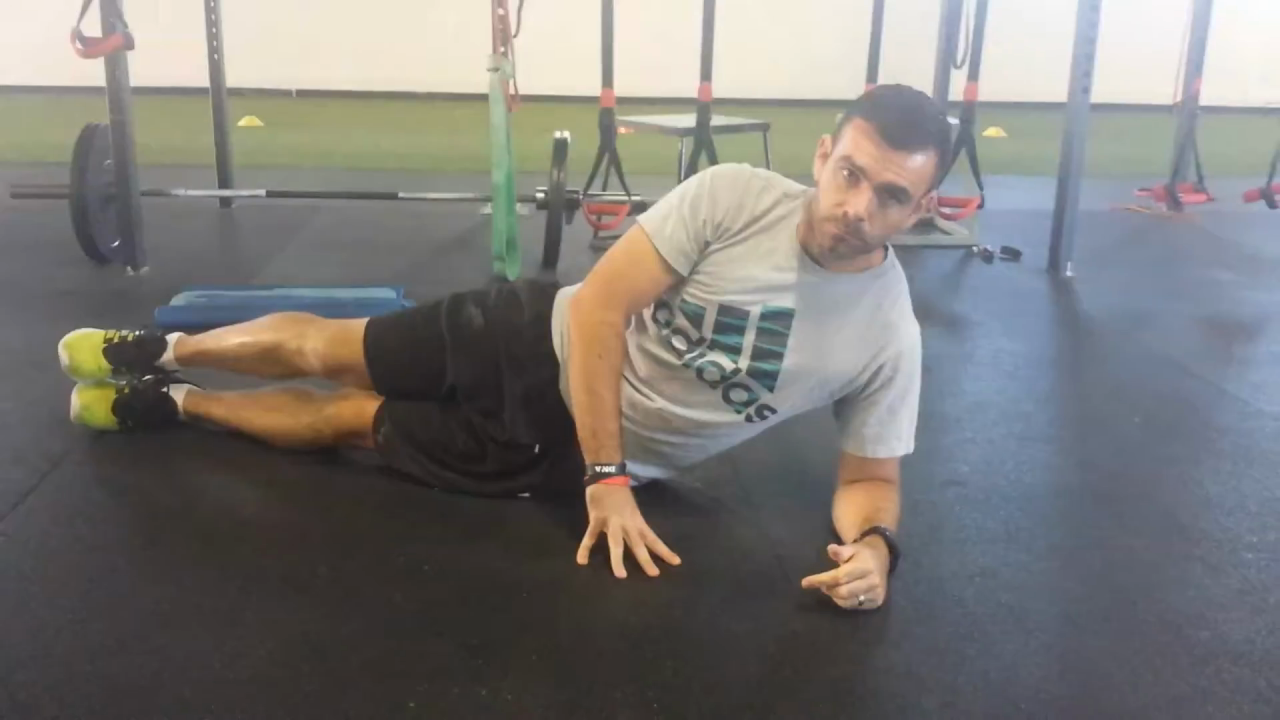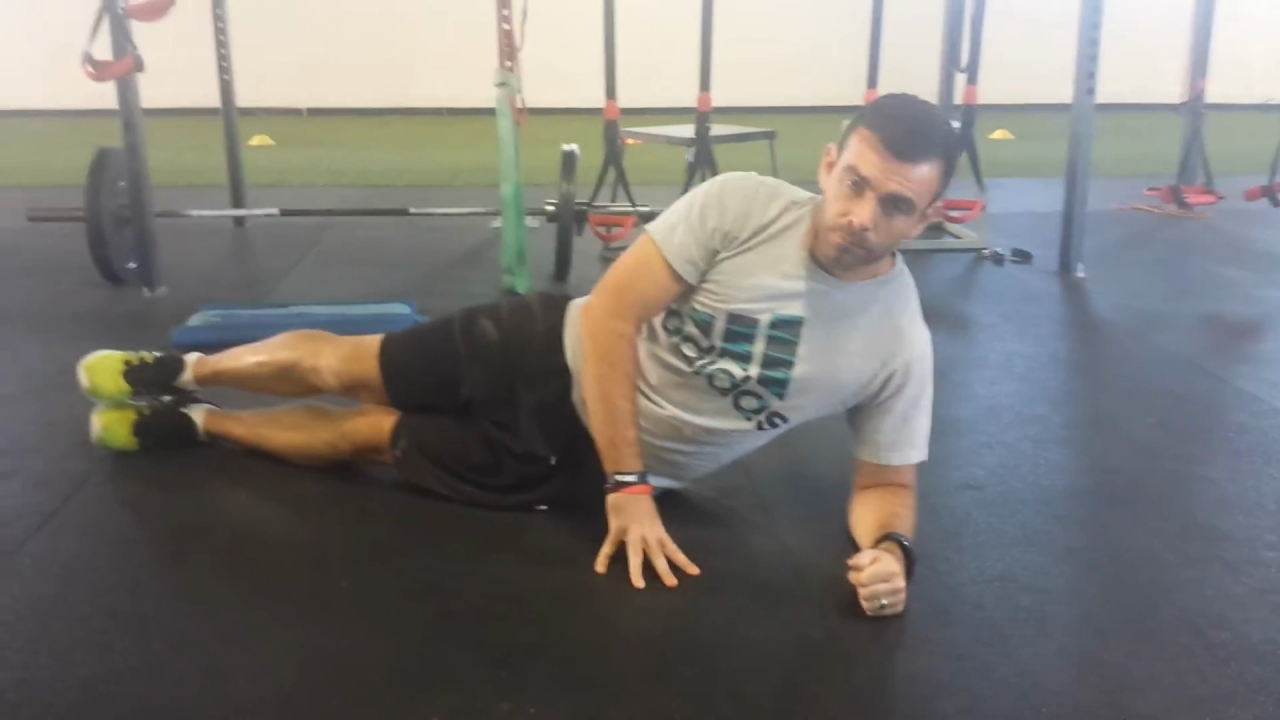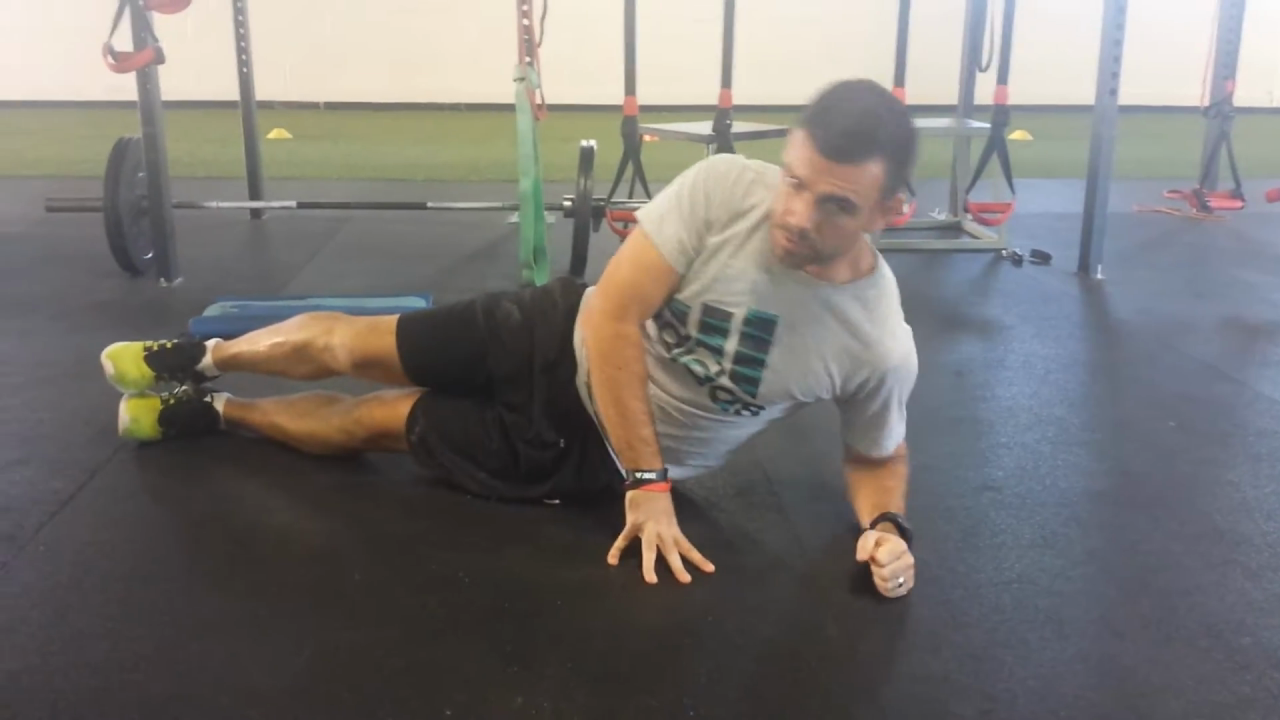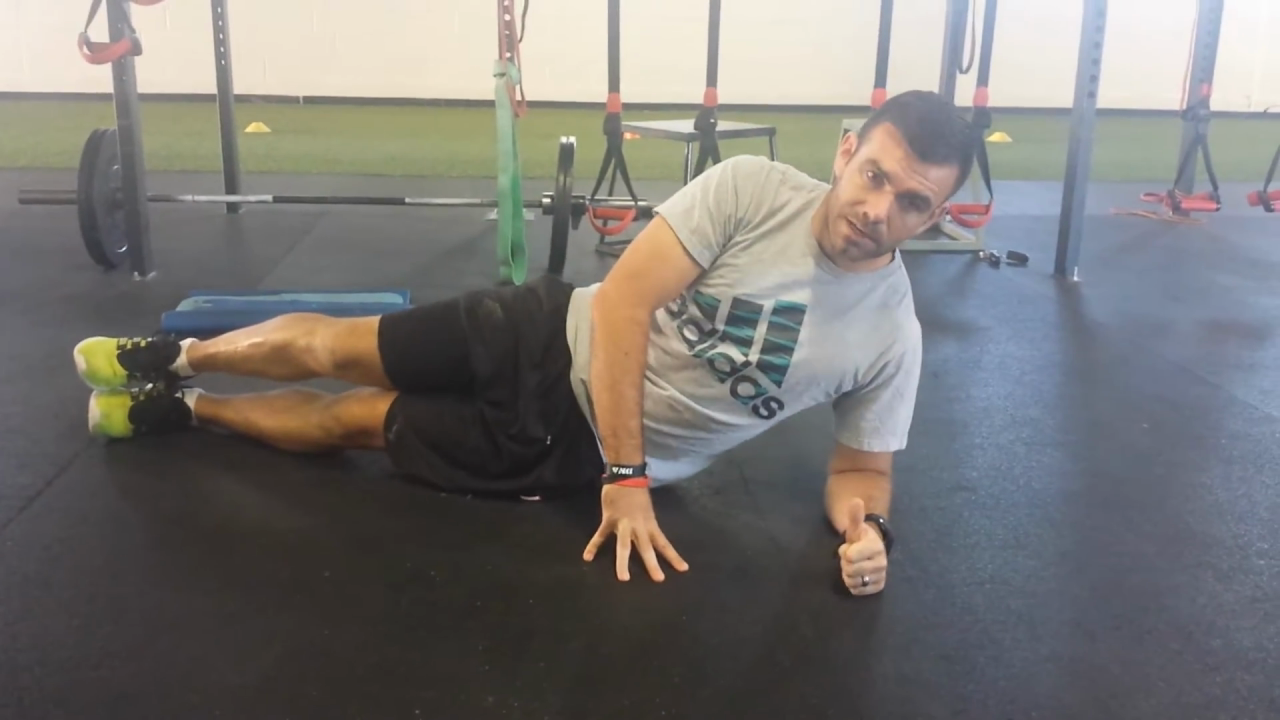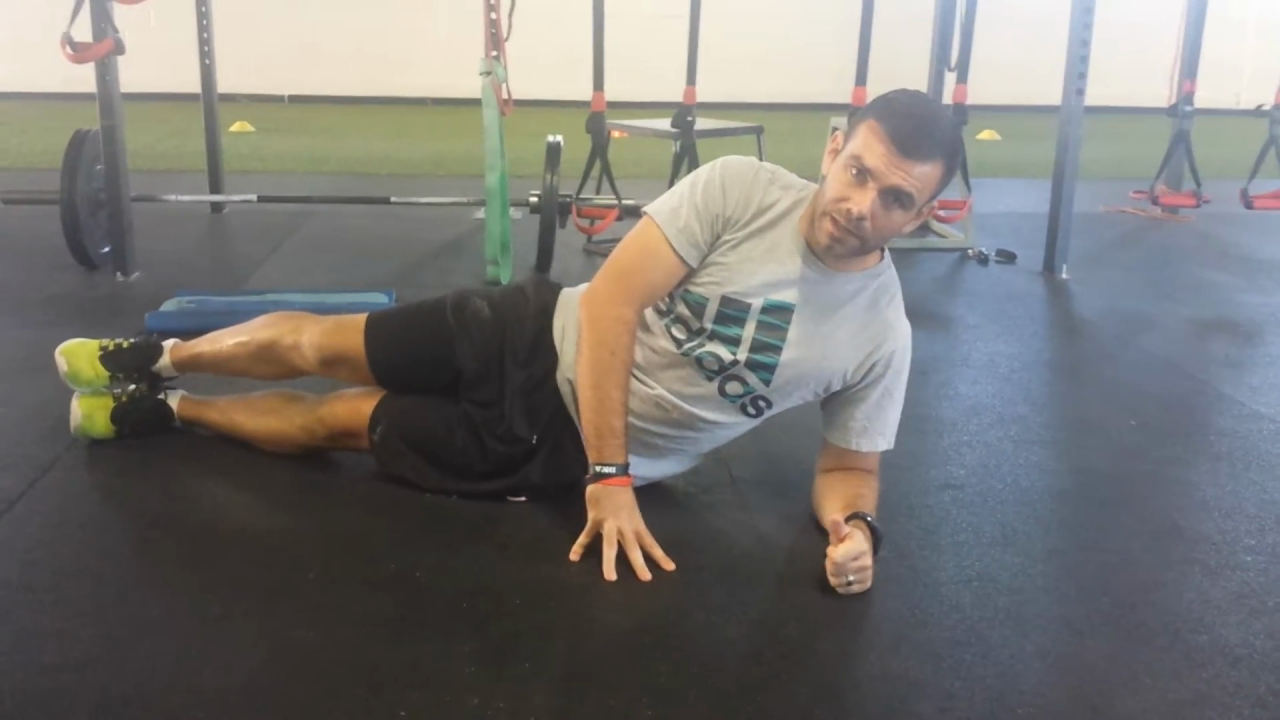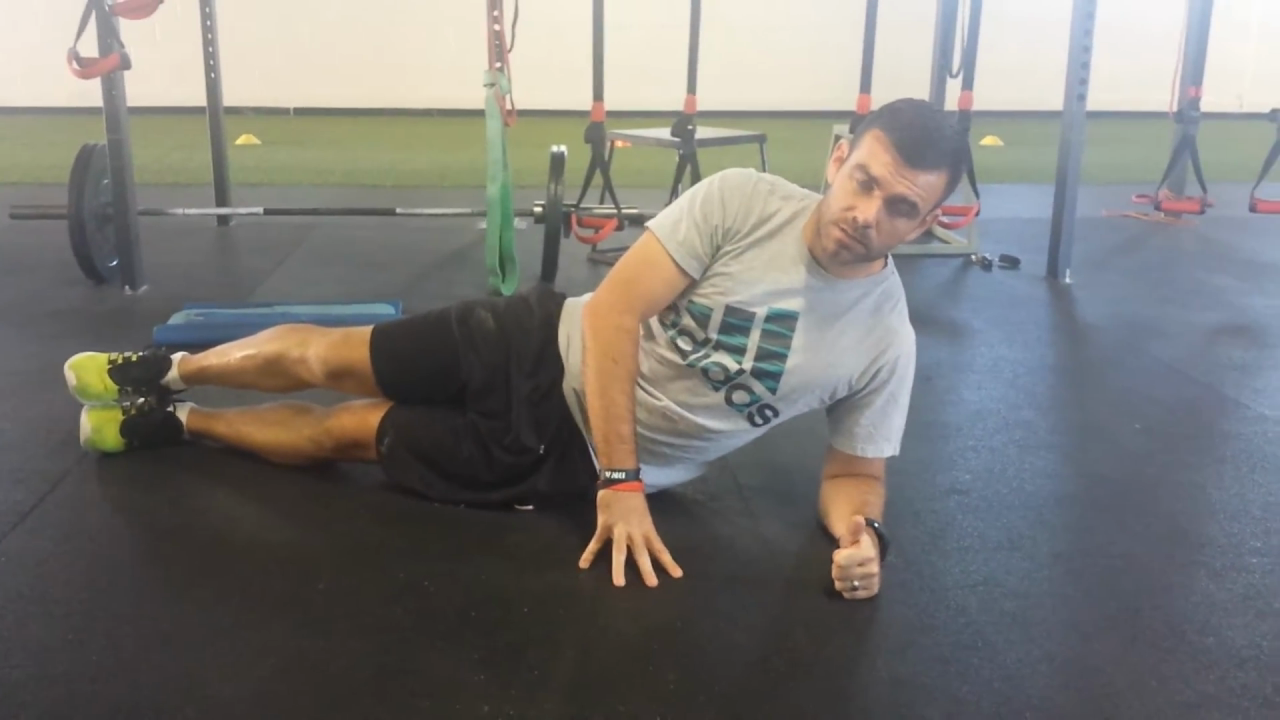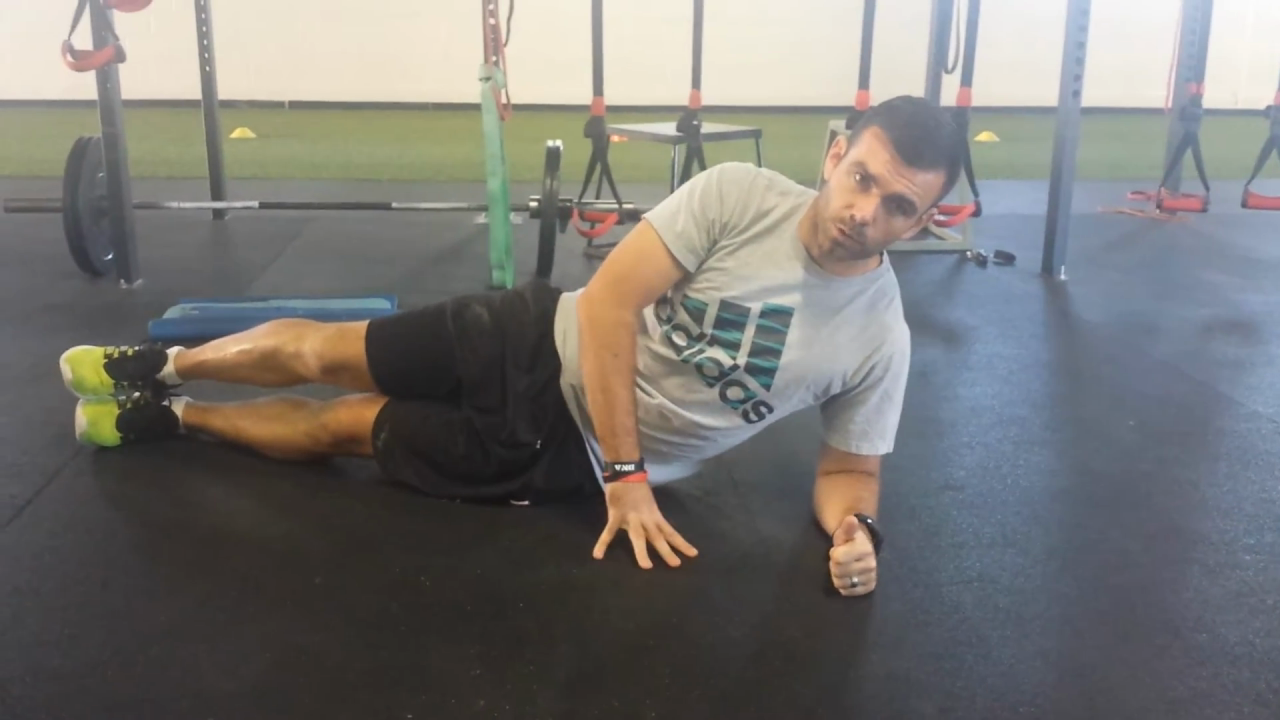
dt=0.7s
person 1, frame 1
left shoulder: (889, 339)
right shoulder: (734, 195)
left elbow: (870, 477)
right elbow: (600, 306)
left wrist: (872, 546)
right wrist: (610, 478)
left hip: (552, 446)
right hip: (540, 338)
left knee: (350, 419)
right knee: (323, 351)
left ankle: (172, 403)
right ankle: (162, 350)
person 1, frame 2
left shoulder: (898, 348)
right shoulder: (742, 203)
left elbow: (884, 482)
right elbow: (609, 315)
left wrist: (889, 549)
right wrist: (632, 488)
left hip: (570, 457)
right hip: (556, 351)
left knee: (362, 436)
right knee: (338, 366)
left ankle: (191, 424)
right ankle: (179, 373)
person 1, frame 3
left shoulder: (878, 343)
right shoulder: (723, 186)
left elbow: (874, 458)
right elbow: (610, 319)
left wrist: (886, 527)
right wrist: (647, 483)
left hip: (580, 447)
right hip: (563, 338)
left knee: (373, 422)
right knee: (351, 346)
left ankle: (210, 412)
right ankle: (200, 358)
person 1, frame 4
left shoulder: (892, 339)
right shoulder: (751, 187)
left elbow: (861, 465)
right elbow: (623, 304)
left wrist: (867, 529)
right wrist: (629, 478)
left hip: (569, 447)
right hip: (552, 336)
left knee: (353, 418)
right knee: (330, 348)
left ankle: (182, 410)
right ankle: (173, 360)
person 1, frame 5
left shoulder: (881, 337)
right shoulder: (740, 188)
left elbow: (848, 465)
right elbow: (611, 301)
left wrist: (855, 528)
right wrist: (613, 477)
left hip: (551, 446)
right hip: (538, 338)
left knee: (338, 420)
right knee: (317, 346)
left ankle: (164, 411)
right ankle: (157, 360)
person 1, frame 6
left shoulder: (884, 345)
right shoulder: (742, 198)
left elbow: (853, 471)
right elbow: (614, 314)
left wrist: (861, 534)
right wrist: (624, 485)
left hip: (562, 456)
right hip: (546, 348)
left knee: (345, 432)
right knee: (324, 359)
left ankle: (175, 422)
right ankle: (164, 373)
person 1, frame 7
left shoulder: (879, 340)
right shoulder: (738, 193)
left elbow: (848, 469)
right elbow: (607, 302)
left wrist: (856, 530)
right wrist: (630, 475)
left hip: (557, 450)
right hip: (542, 342)
left knee: (343, 424)
right knee: (321, 352)
left ankle: (171, 416)
right ankle: (162, 367)
